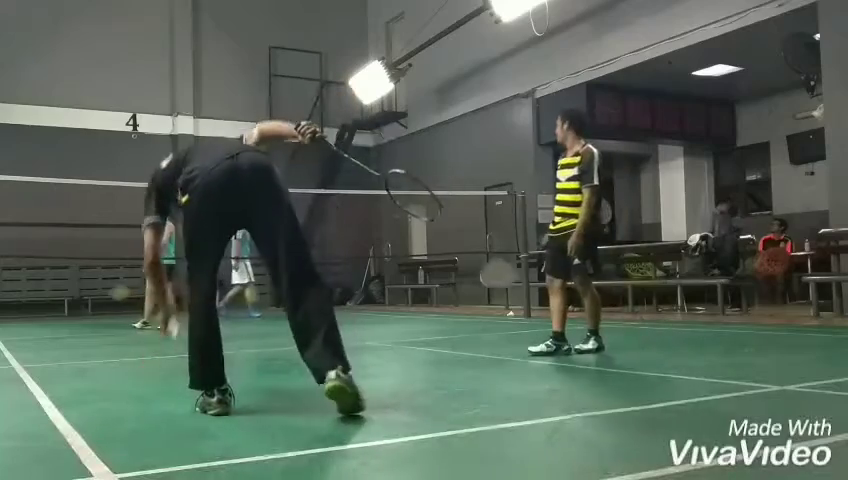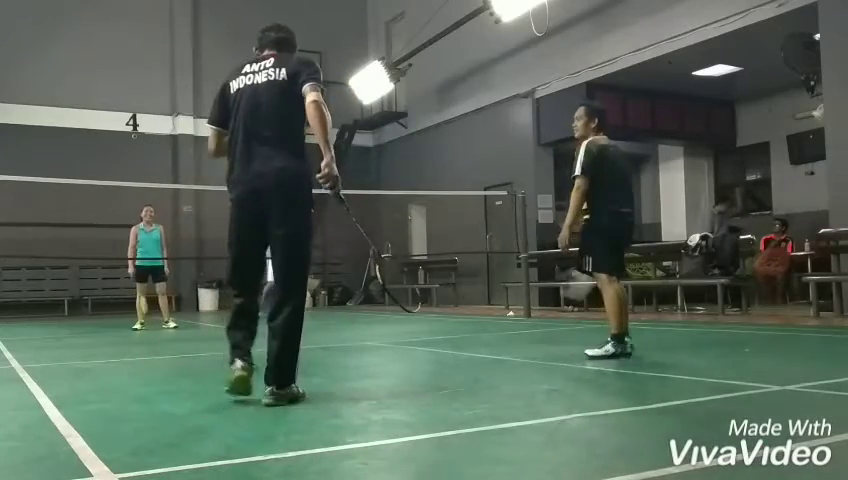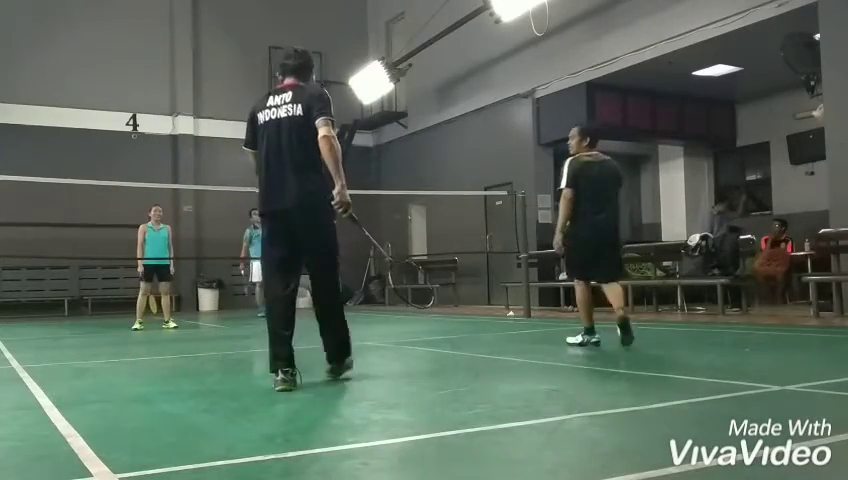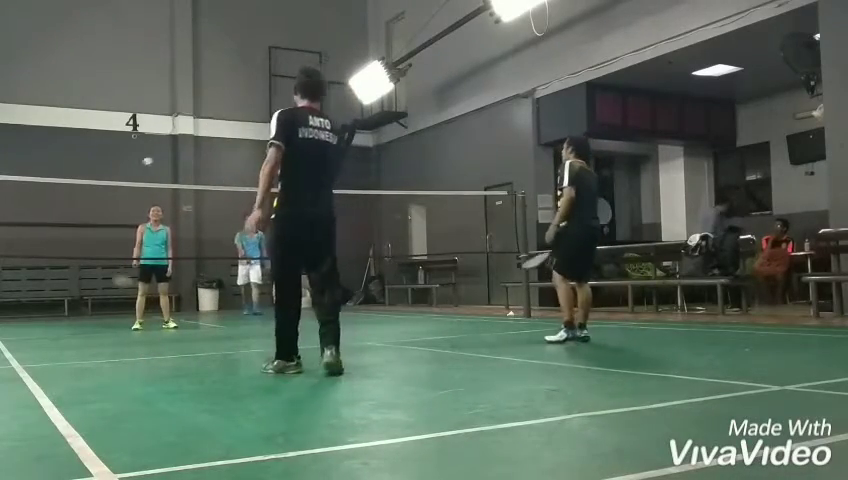
dt=1s
person 1, frame 1
left shoulder: (162, 178)
right shoulder: (232, 146)
left elbow: (152, 257)
right elbow: (258, 131)
left wrist: (165, 307)
right wrist: (297, 131)
left hip: (203, 186)
right hip: (256, 171)
left knee: (201, 291)
right knee: (300, 279)
left ankle: (213, 391)
right ankle: (335, 369)
person 1, frame 2
left shoulder: (233, 80)
right shoulder: (300, 66)
left elbow: (215, 146)
right elbow: (314, 103)
right wrist: (328, 156)
left hip: (244, 186)
right hip: (288, 182)
left knee: (243, 282)
right knee: (289, 283)
left ankle: (240, 359)
right ankle: (279, 383)
person 1, frame 3
left shoulder: (260, 107)
right shoulder: (315, 95)
right elbow: (325, 137)
right wrist: (340, 184)
left hip: (273, 207)
right hip: (311, 203)
left knee: (278, 288)
right knee: (325, 284)
left ankle: (283, 368)
right ankle: (337, 359)
person 1, frame 4
left shoulder: (286, 117)
right shoulder: (333, 129)
left elbow: (272, 162)
left wrist: (259, 207)
left hip: (291, 214)
right hip: (323, 216)
left knee: (287, 286)
right knee: (326, 285)
left ankle: (287, 356)
right ankle: (330, 347)
person 2, frame 1
left shoulder: (589, 154)
right shoulder: (563, 158)
left elbow: (589, 197)
left wrist: (578, 233)
right wrist: (551, 229)
left hip: (580, 232)
right hip: (558, 231)
left knee: (583, 284)
right knee: (555, 284)
left ankle: (594, 336)
right ankle: (558, 340)
person 2, frame 2
left shoulder: (588, 147)
right shoulder: (615, 150)
left elbow: (581, 188)
left wrist: (567, 226)
left hip: (603, 221)
right hip: (623, 219)
left knee: (605, 278)
right knee: (612, 278)
left ankle: (618, 341)
right ankle: (623, 335)
person 2, frame 3
left shoulder: (574, 164)
right shoulder: (612, 166)
left elbow: (567, 198)
right elbow: (615, 199)
left wrist: (559, 231)
left hip: (582, 231)
right hip: (609, 230)
left knee: (582, 281)
right knee: (610, 280)
left ankle: (589, 333)
right ankle: (622, 316)
person 2, frame 4
left shoulder: (569, 165)
right shoulder: (591, 174)
left elbow: (569, 196)
left wrist: (554, 225)
left hip: (574, 230)
right hip: (591, 229)
left knee: (560, 277)
right knee: (581, 280)
left ankle: (569, 327)
right ankle: (582, 328)
